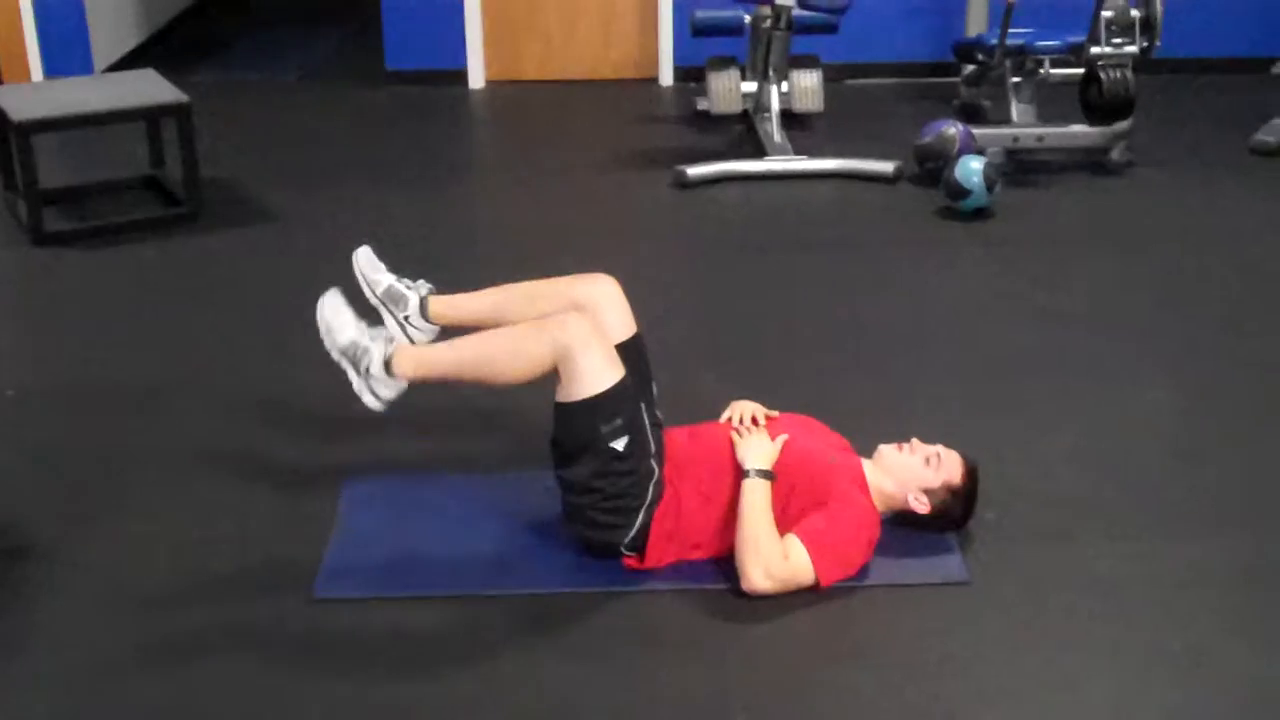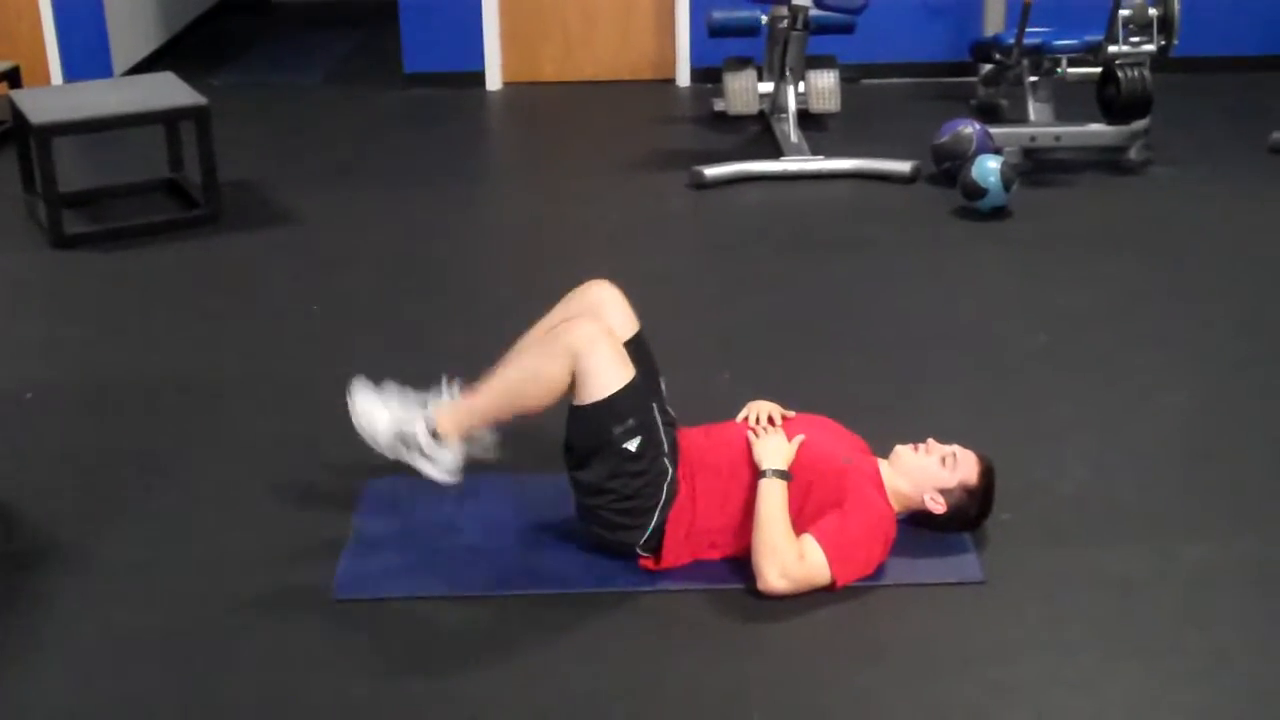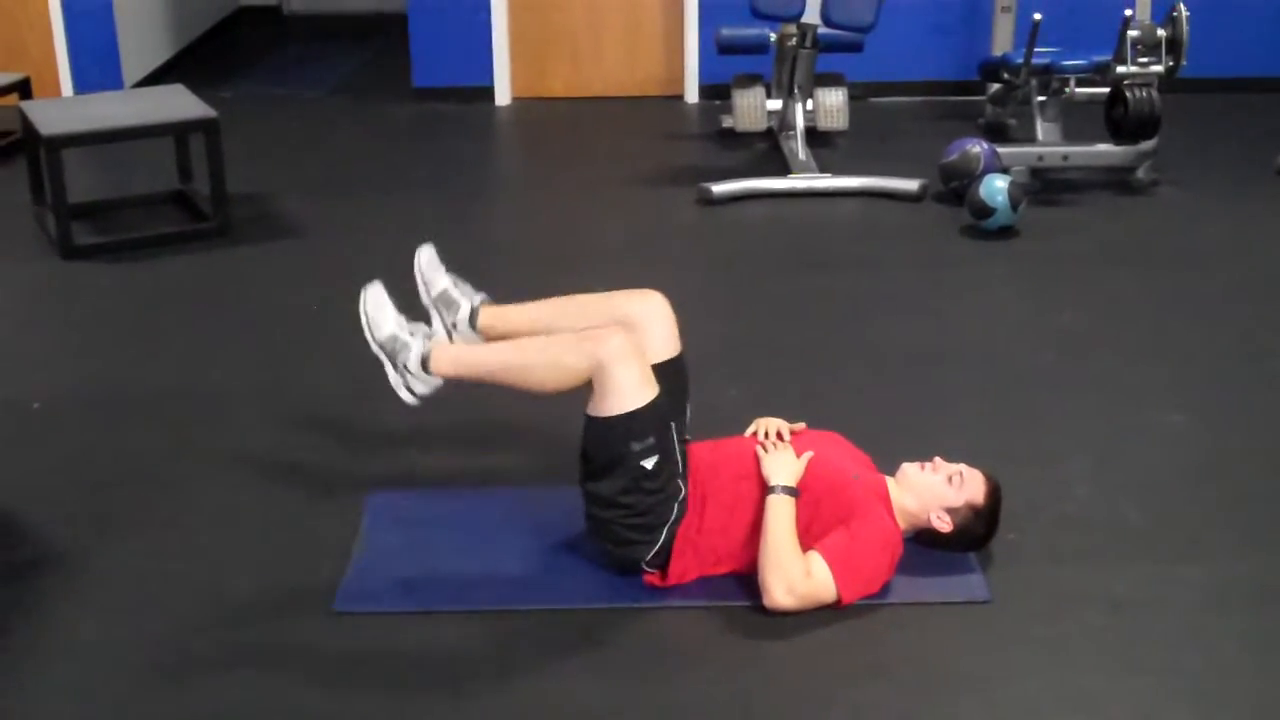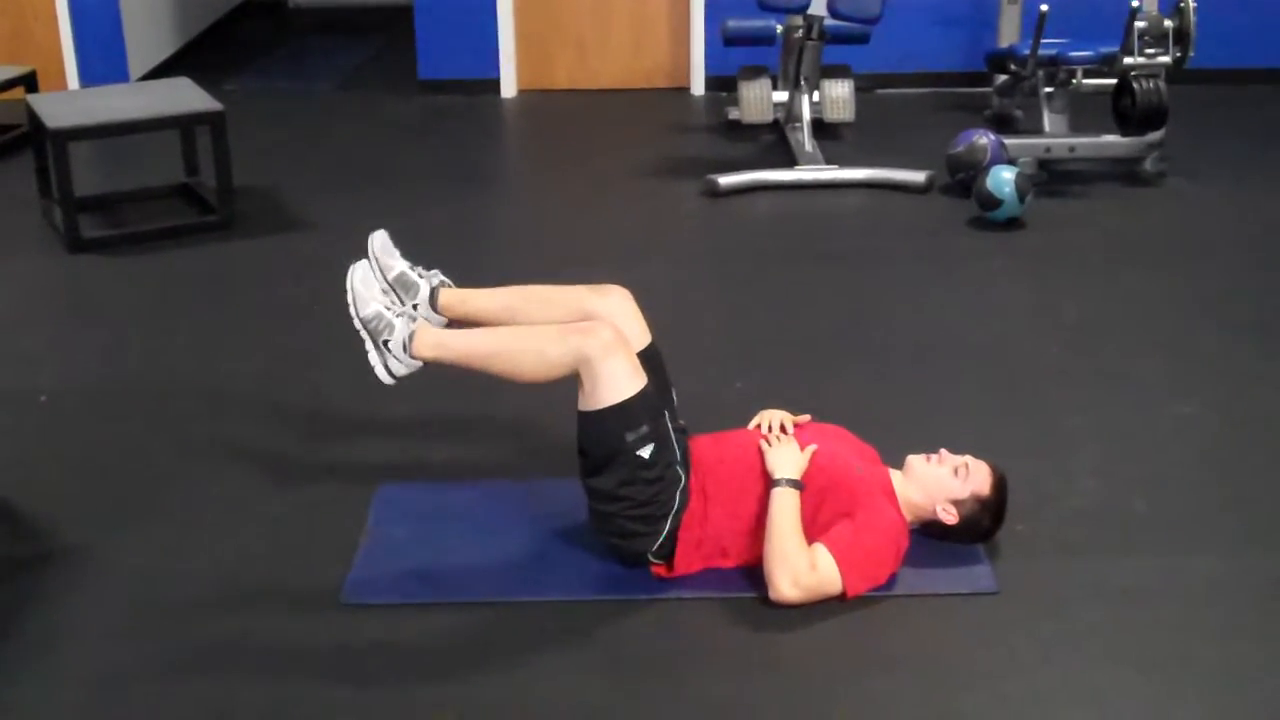
dt=1s
person 1, frame 1
left shoulder: (854, 521)
right shoulder: (840, 456)
left elbow: (759, 574)
left wrist: (758, 470)
right wrist: (749, 413)
left hip: (630, 509)
right hip: (654, 457)
left knee: (576, 333)
right knee: (597, 293)
left ankle: (389, 364)
right ankle: (423, 311)
person 1, frame 2
left shoulder: (868, 523)
right shoulder: (856, 453)
left elbow: (777, 575)
left wrist: (772, 470)
right wrist: (766, 414)
left hip: (646, 510)
right hip: (665, 454)
left knee: (585, 342)
right knee: (600, 298)
left ankle: (436, 433)
right ankle: (463, 417)
person 1, frame 3
left shoulder: (877, 540)
right shoulder: (863, 474)
left elbow: (782, 590)
left wrist: (782, 485)
right wrist: (772, 429)
left hip: (654, 528)
right hip: (678, 471)
left knee: (614, 349)
right knee: (647, 309)
left ankle: (426, 363)
right ankle: (470, 319)
person 1, frame 4
left shoulder: (882, 532)
right shoulder: (865, 462)
left elbow: (787, 584)
left wrist: (786, 479)
right wrist: (775, 420)
left hip: (658, 516)
right hip: (678, 461)
left knee: (595, 340)
right knee: (608, 301)
left ankle: (410, 344)
right ankle: (434, 301)
